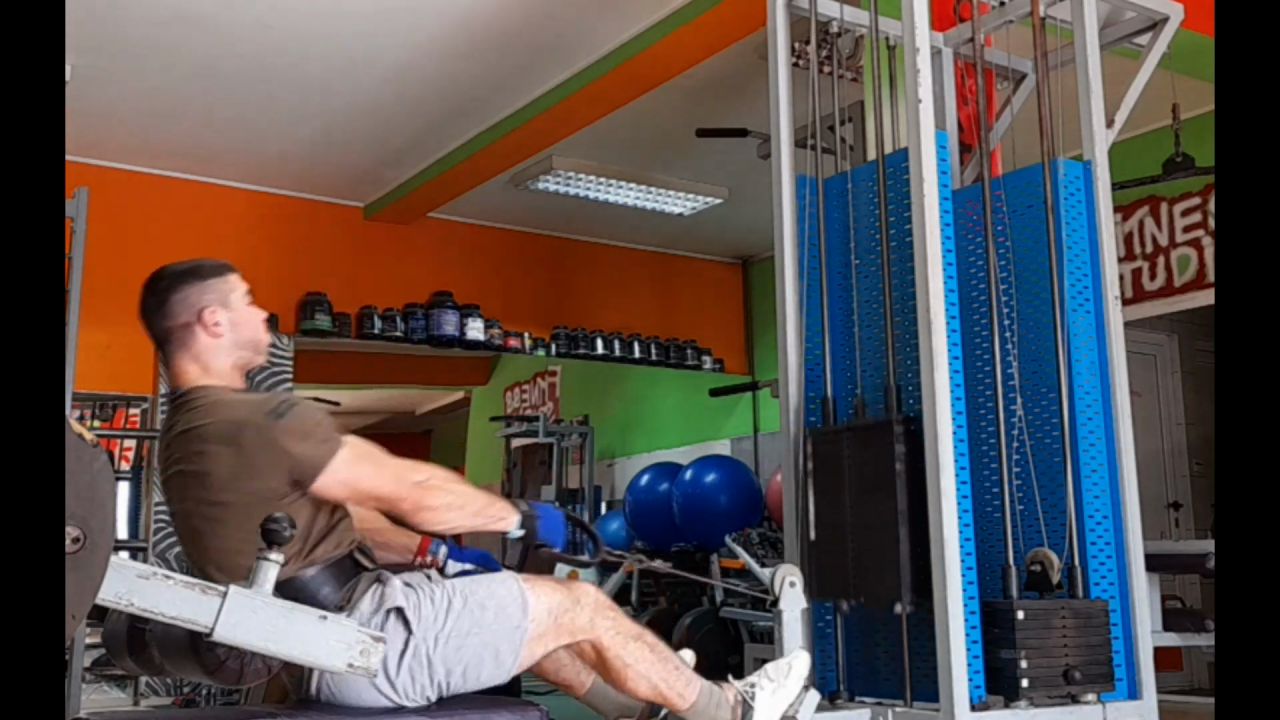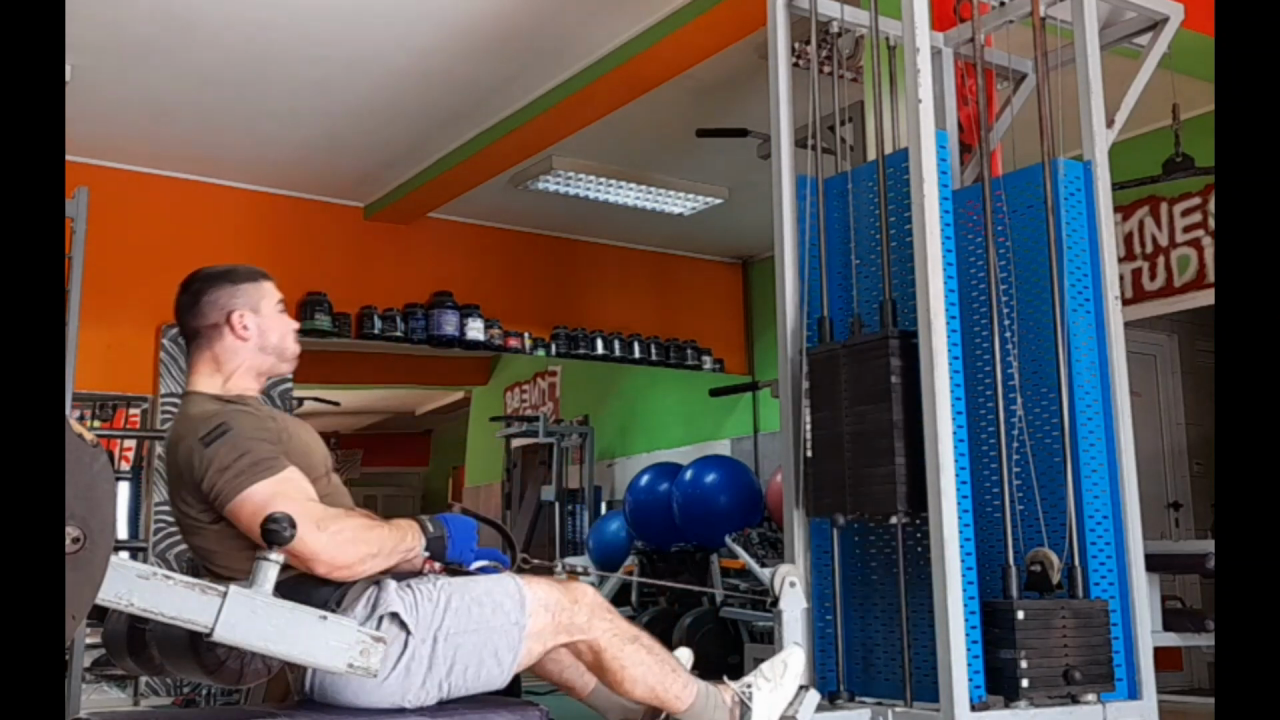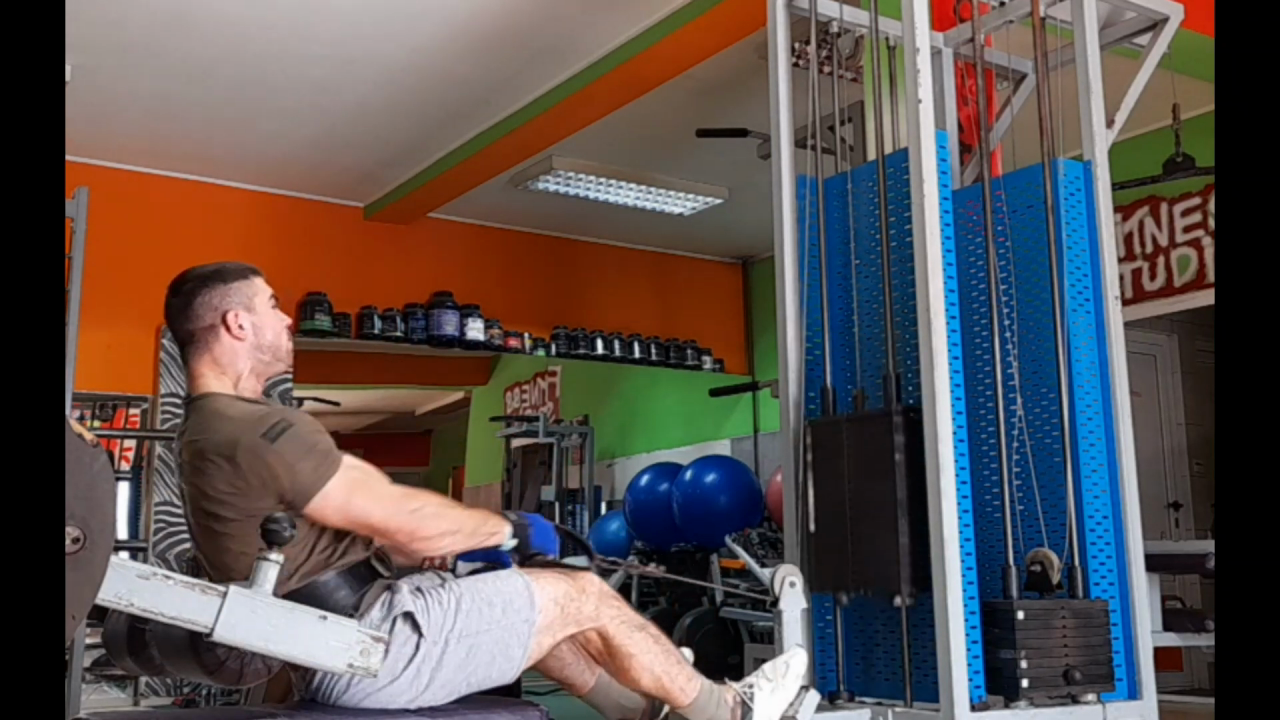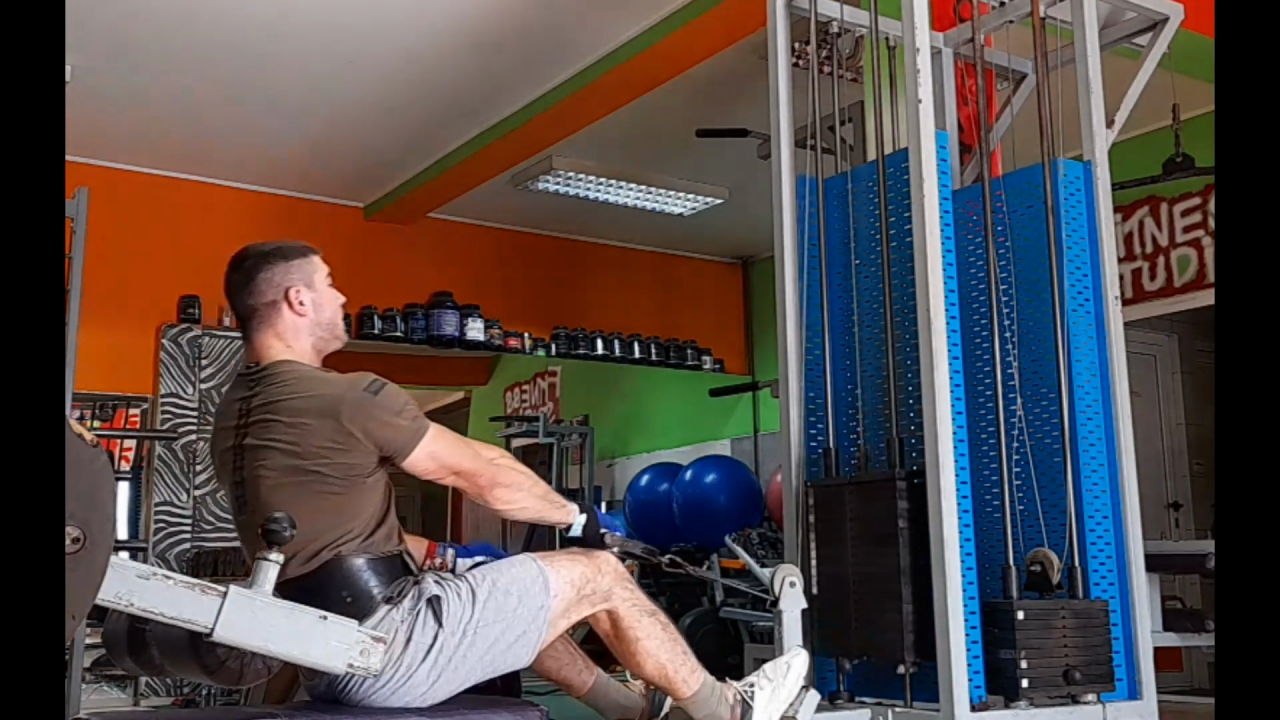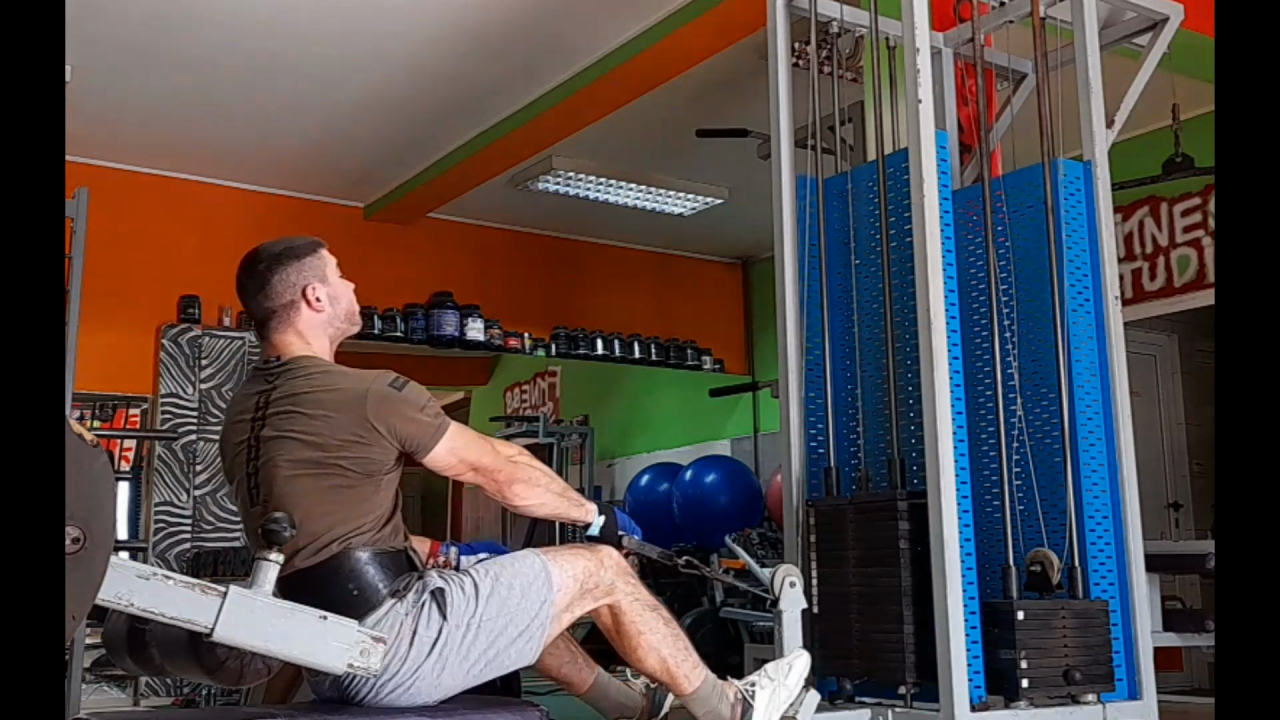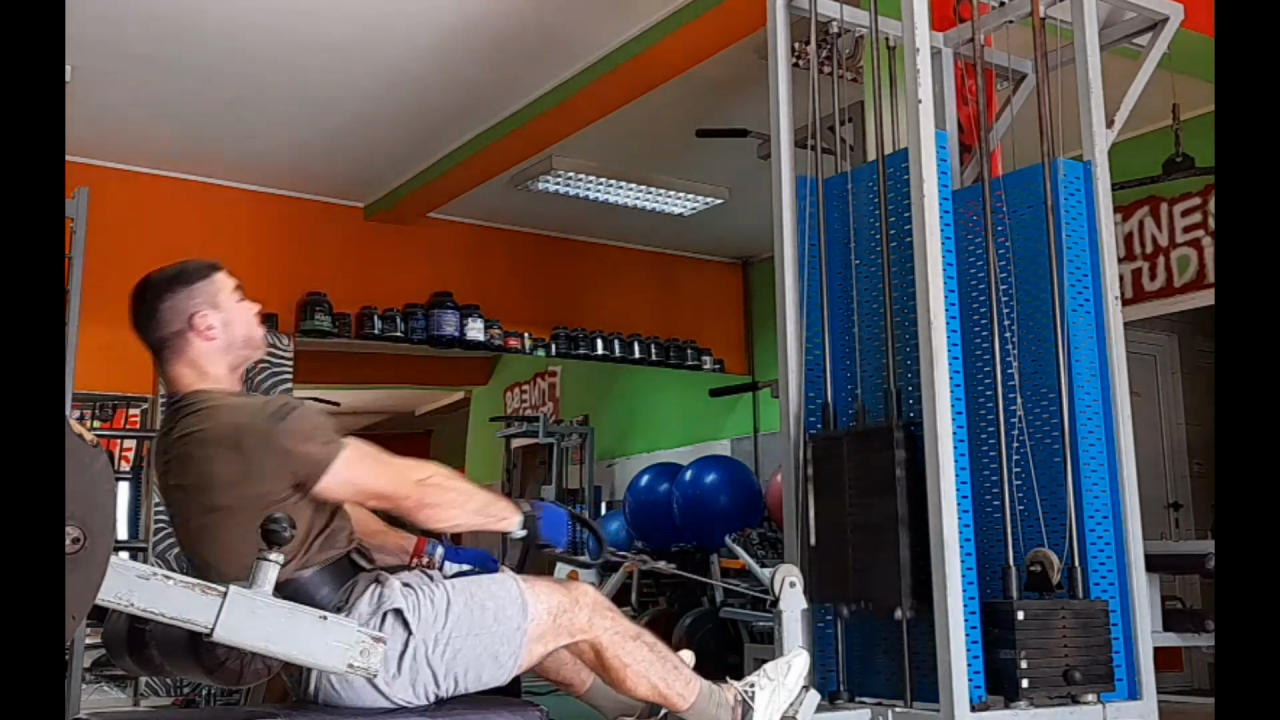
dt=0.3s
person 1, frame 1
left shoulder: (193, 427)
right shoulder: (264, 419)
right elbow: (406, 488)
left wrist: (432, 554)
right wrist: (520, 518)
left knee: (501, 588)
right knee: (579, 606)
person 1, frame 2
left shoulder: (240, 421)
right shoulder: (220, 433)
left elbow: (325, 529)
right elbow: (328, 550)
left wrist: (430, 545)
right wrist: (430, 534)
left knee: (513, 595)
right knee: (578, 608)
person 1, frame 3
left shoulder: (210, 428)
right shoulder: (260, 433)
right elbow: (407, 516)
left wrist: (440, 556)
right wrist: (507, 529)
left knee: (501, 597)
right knee: (584, 596)
person 1, frame 4
left shoulder: (237, 412)
right shoulder: (346, 398)
right elbow: (483, 474)
right wrist: (577, 517)
right hip: (389, 645)
left knee: (515, 595)
right knee: (598, 576)
person 1, frame 5
left shoulder: (247, 410)
right shoulder: (367, 395)
right elbow: (502, 471)
right wrist: (596, 515)
right hip: (391, 642)
left knee: (520, 589)
right knee: (601, 569)
person 1, frame 6
left shoulder: (185, 434)
right shoulder: (258, 424)
right elbow: (415, 489)
left wrist: (428, 555)
right wrist: (521, 516)
left knee: (493, 598)
right knee: (578, 607)
